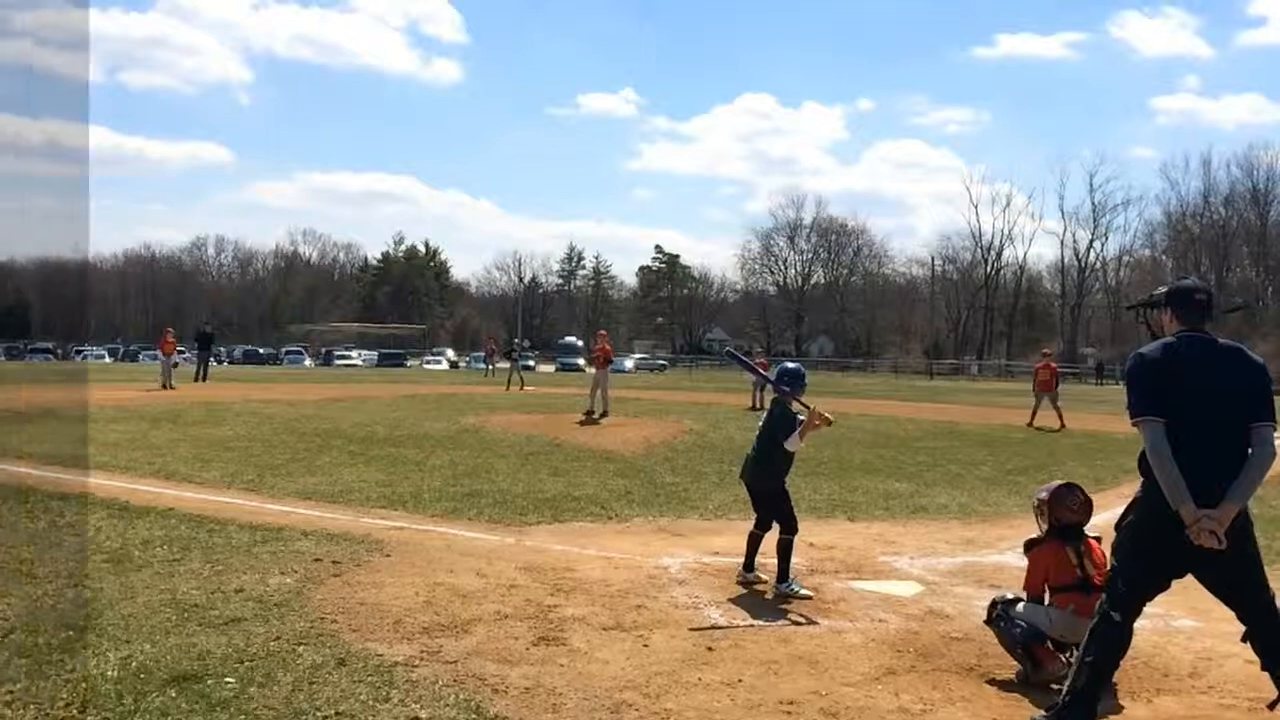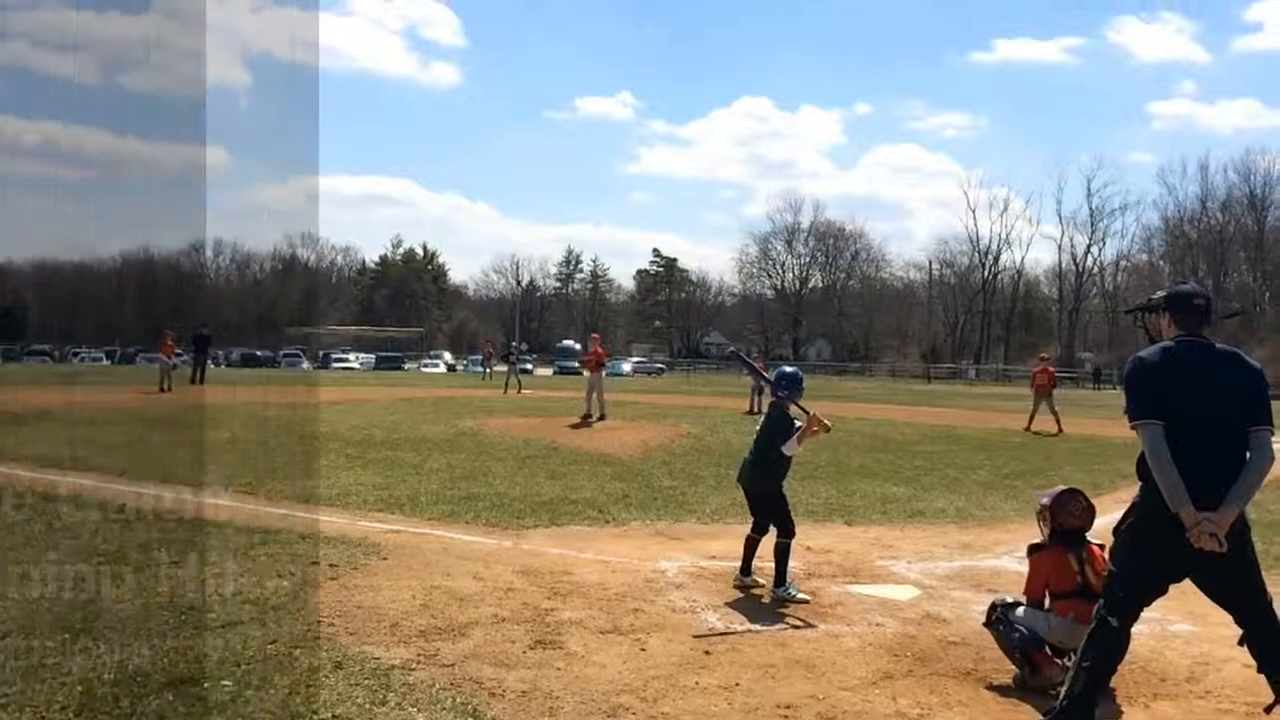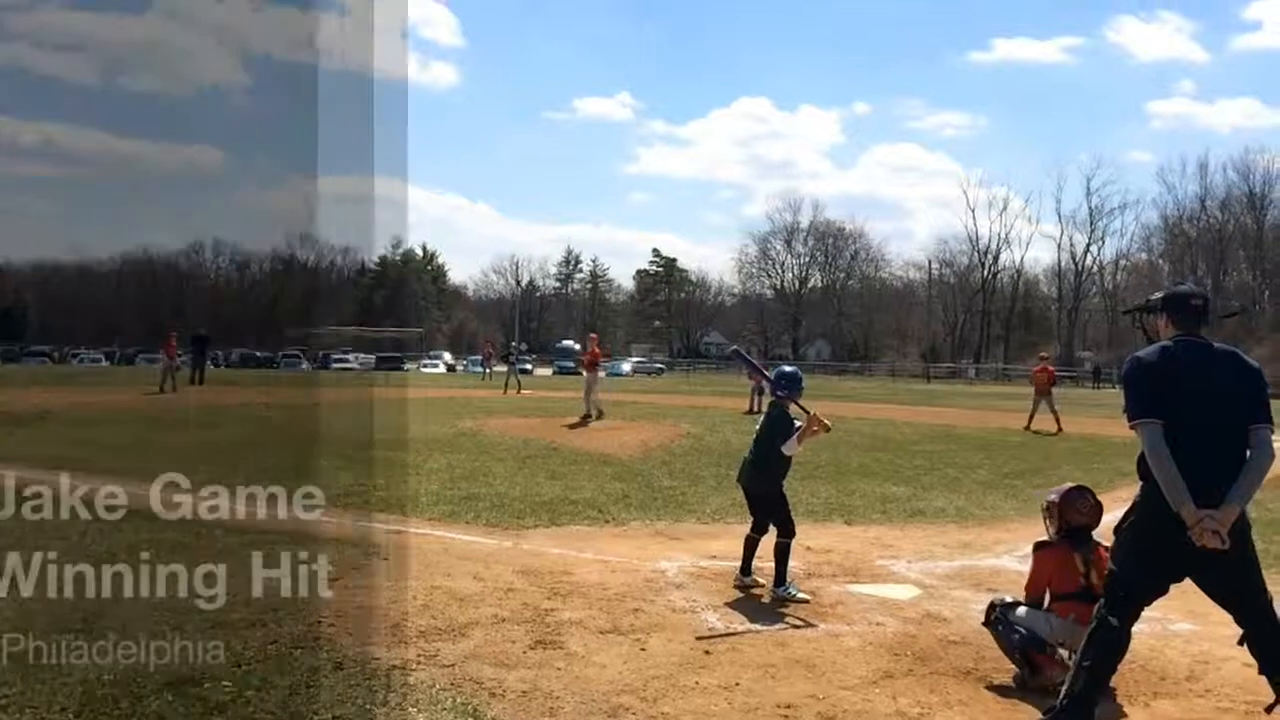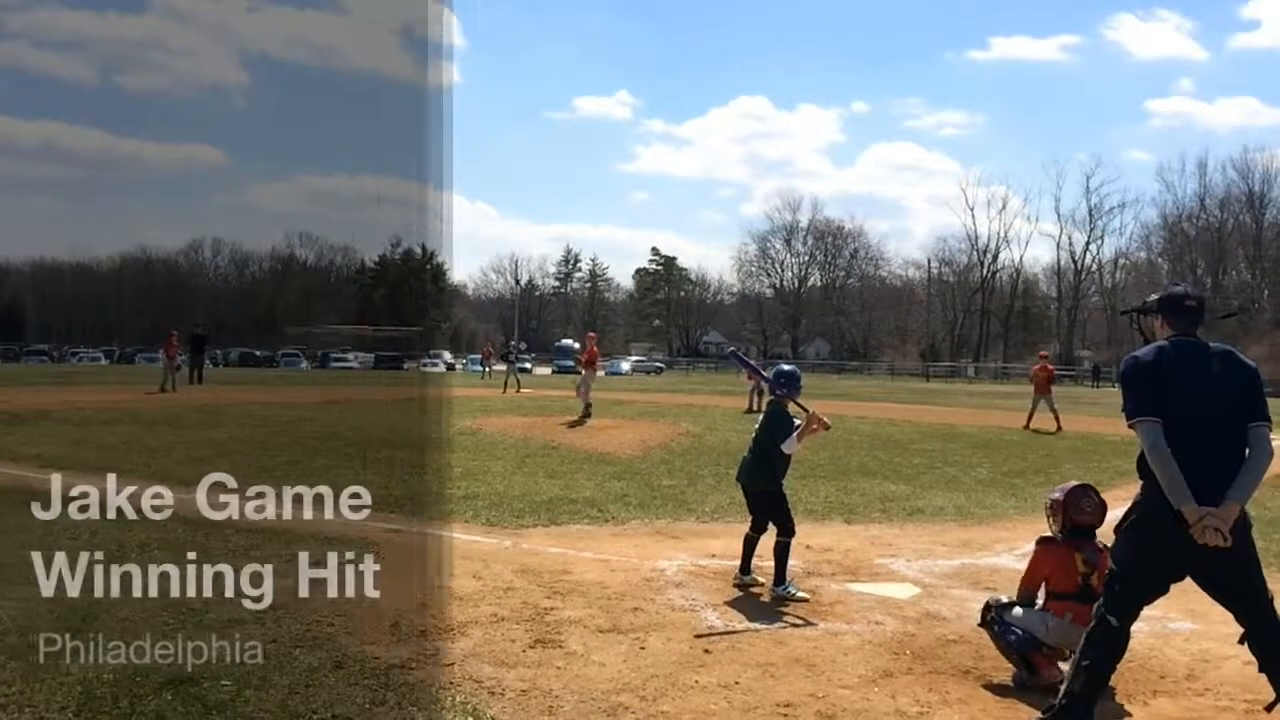
dt=0.2s
person 1, frame 1
left shoulder: (1149, 360)
left elbow: (1155, 442)
left wrist: (1187, 513)
right wrist: (1224, 512)
left hip: (1161, 510)
right hip: (1227, 516)
left knee: (1118, 611)
person 1, frame 2
left shoulder: (1147, 364)
left elbow: (1154, 446)
left wrist: (1186, 516)
right wrist: (1224, 515)
left hip: (1161, 515)
right hip: (1225, 519)
left knee: (1114, 616)
person 1, frame 3
left shoulder: (1145, 364)
left elbow: (1154, 444)
left wrist: (1188, 514)
right wrist: (1226, 514)
left hip: (1161, 514)
right hip: (1225, 517)
left knee: (1115, 615)
person 1, frame 4
left shoulder: (1142, 363)
right shoulder: (1241, 367)
left elbow: (1153, 443)
left wrist: (1190, 512)
right wrist: (1227, 511)
left hip: (1162, 512)
right hip: (1225, 517)
left knee: (1114, 614)
person 2, frame 1
left shoulder: (779, 408)
right shoulder: (783, 412)
left elbow: (798, 427)
right elbow: (790, 445)
left wrist: (817, 422)
right wrist: (809, 424)
left hip: (756, 473)
right hip: (767, 478)
left knee: (764, 520)
right knee: (788, 525)
left ankle: (747, 571)
right ankle: (783, 583)
person 2, frame 2
left shoulder: (776, 411)
right shoulder: (781, 416)
left elbow: (795, 433)
right elbow: (788, 449)
left wrist: (815, 429)
right wrist: (808, 430)
left hip: (753, 477)
right hip: (764, 481)
left knee: (761, 524)
right knee: (786, 529)
left ankle: (744, 574)
right ankle: (780, 587)
person 2, frame 3
left shoulder: (776, 411)
right shoulder: (781, 416)
left elbow: (795, 433)
right elbow: (788, 449)
left wrist: (814, 428)
right wrist: (807, 428)
left hip: (752, 477)
right hip: (764, 481)
left knee: (760, 524)
right knee: (786, 529)
left ankle: (744, 575)
right ankle: (780, 587)
person 2, frame 4
left shoulder: (774, 410)
right shoulder: (780, 414)
left elbow: (793, 431)
right elbow: (787, 447)
left wrist: (813, 427)
right wrist: (807, 426)
left hip: (751, 476)
right hip: (763, 480)
left knee: (759, 523)
right knee: (785, 528)
left ankle: (743, 573)
right ankle: (779, 586)
person 3, frame 1
left shoulder: (1041, 548)
right shoulder: (1094, 546)
left elbow: (1035, 600)
left hip: (1066, 622)
left knee: (1000, 608)
left ankle: (1045, 664)
person 3, frame 2
left shoulder: (1043, 554)
right shoulder: (1097, 552)
left elbow: (1034, 605)
left hip: (1065, 629)
left knee: (1000, 611)
left ankle: (1043, 670)
person 3, frame 3
left shoulder: (1048, 552)
right shoulder: (1102, 553)
left elbow: (1033, 603)
left hip: (1066, 630)
left knee: (999, 610)
left ankle: (1043, 670)
person 3, frame 4
left shoulder: (1049, 548)
right shoulder: (1104, 554)
left elbow: (1024, 598)
left hip: (1060, 630)
left knee: (994, 609)
left ankle: (1041, 669)
